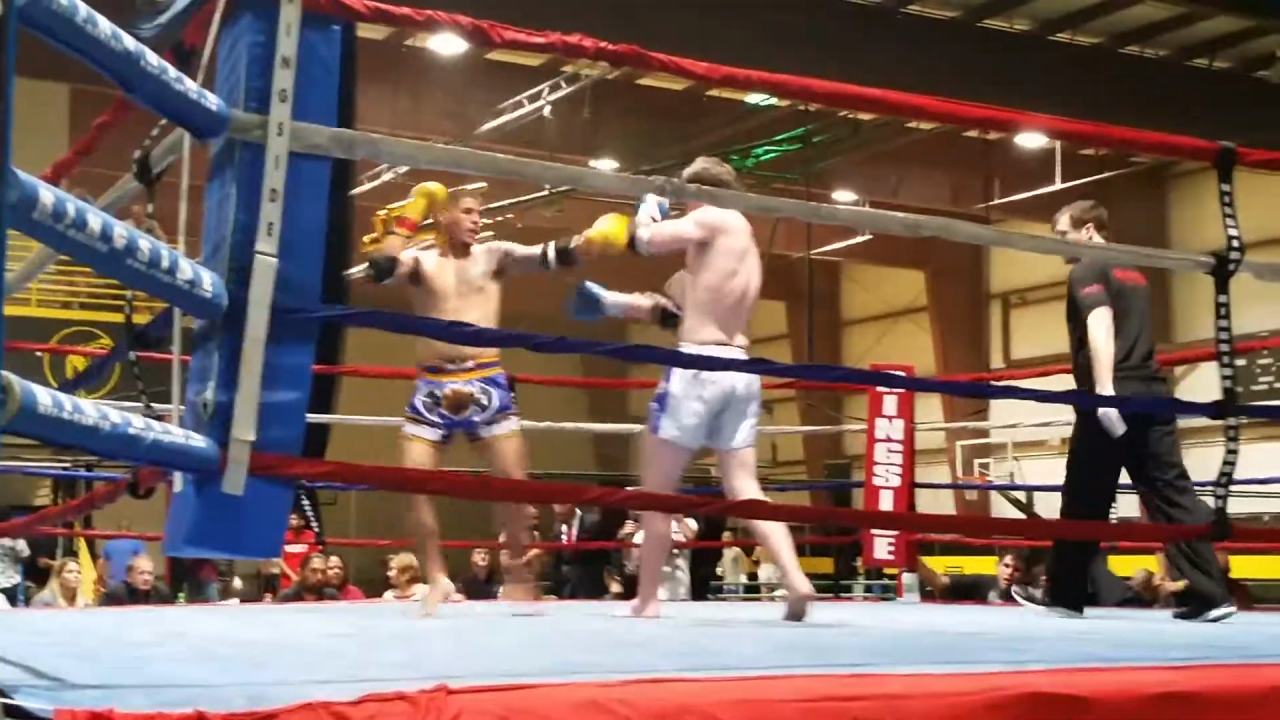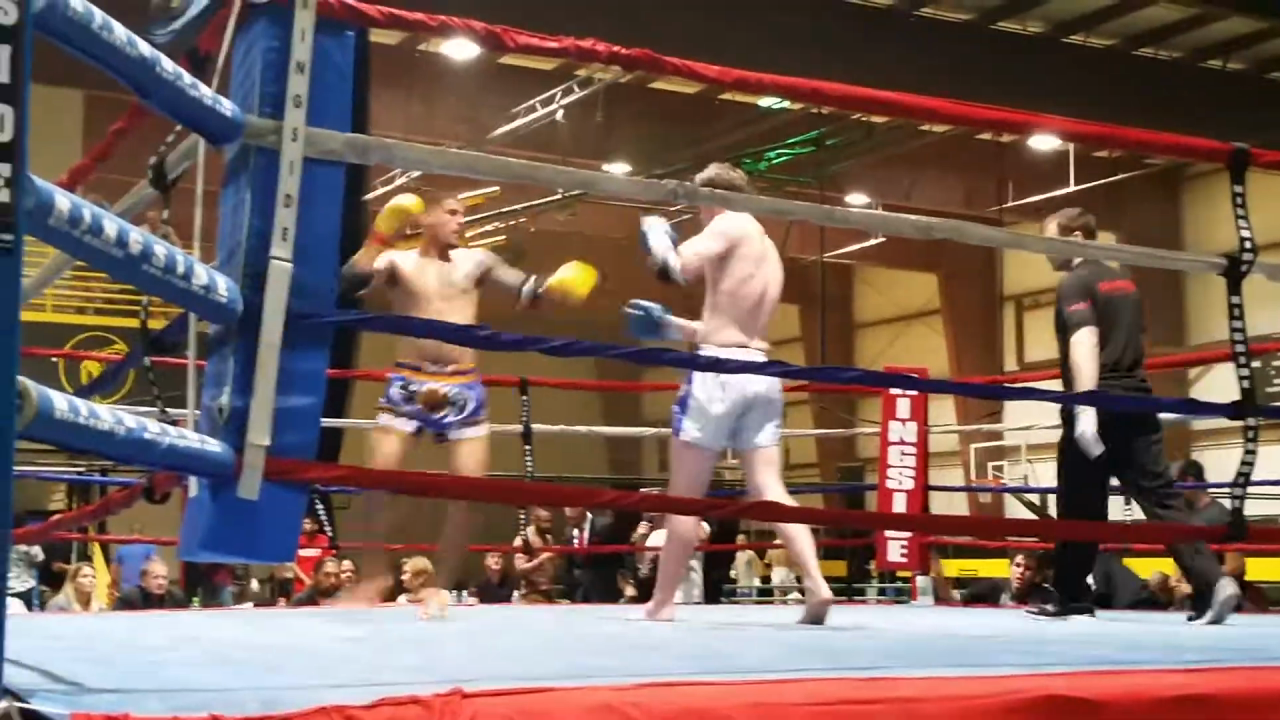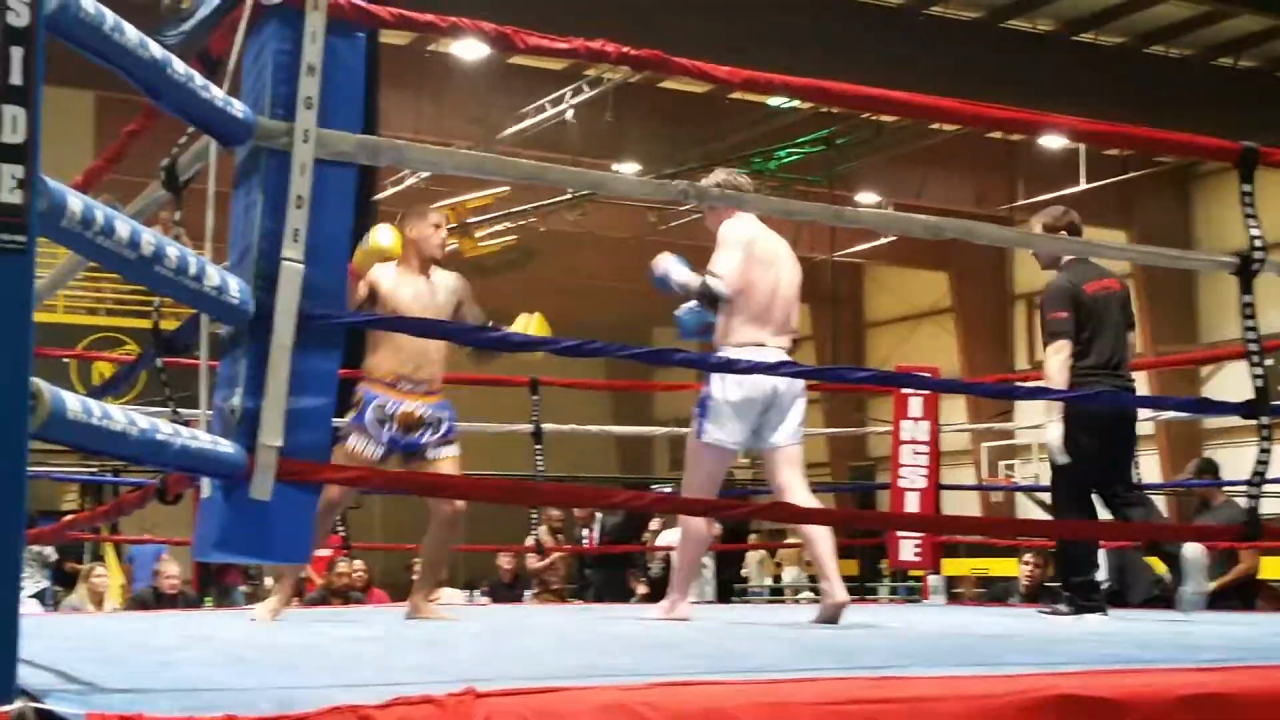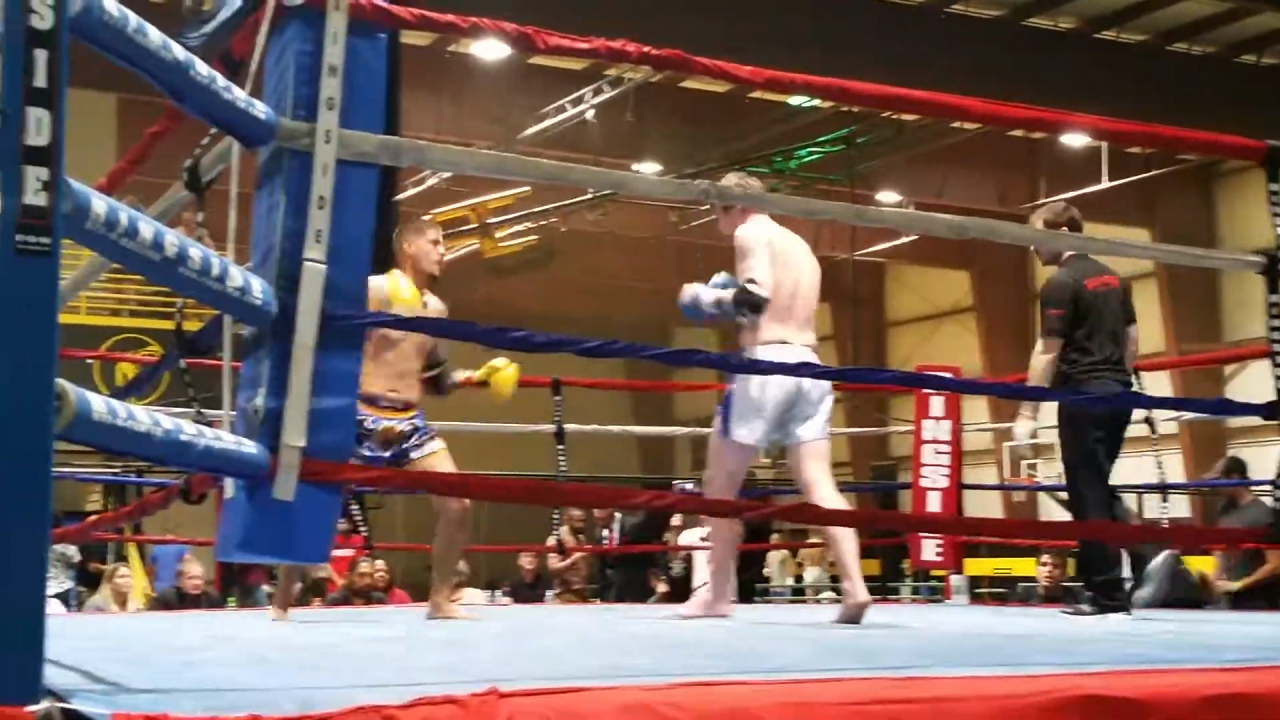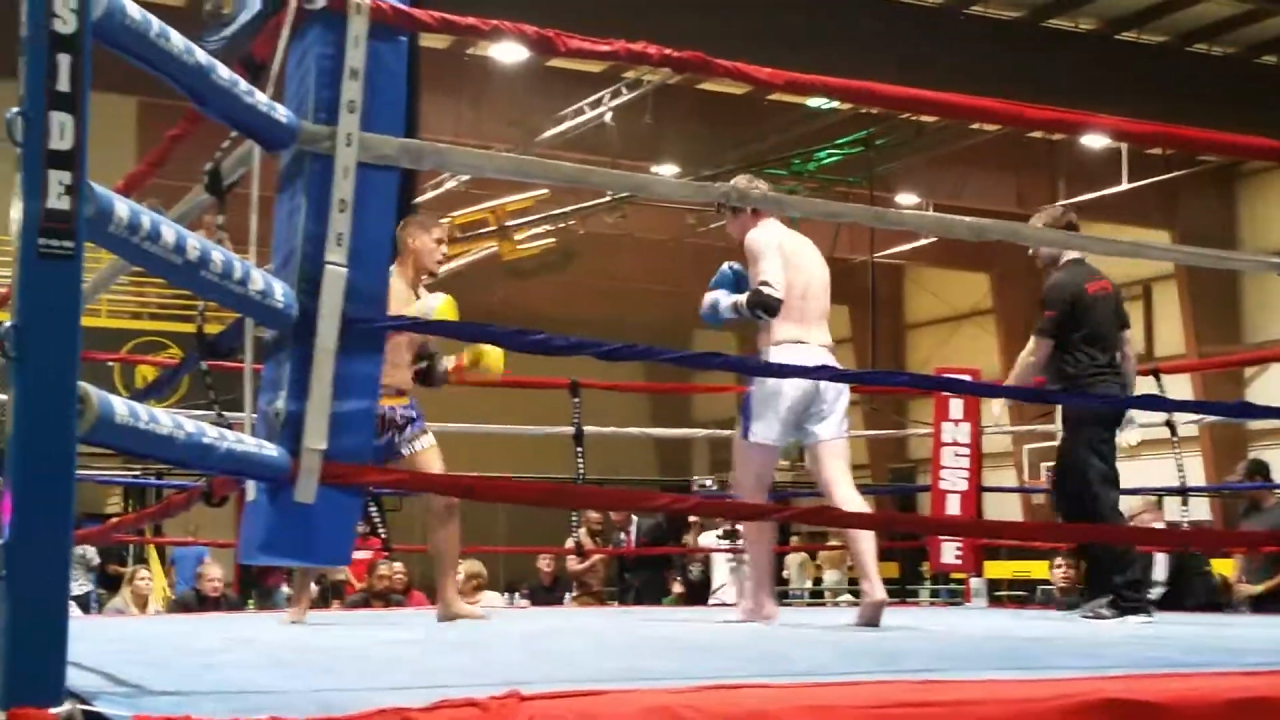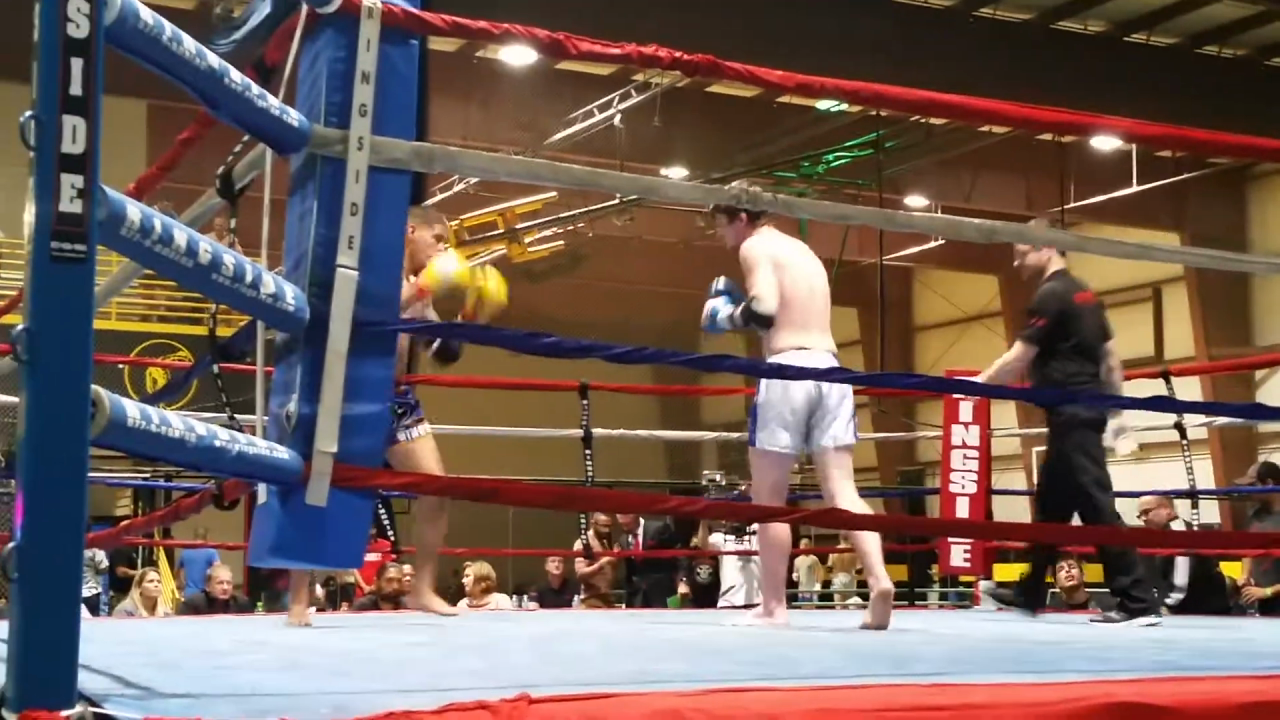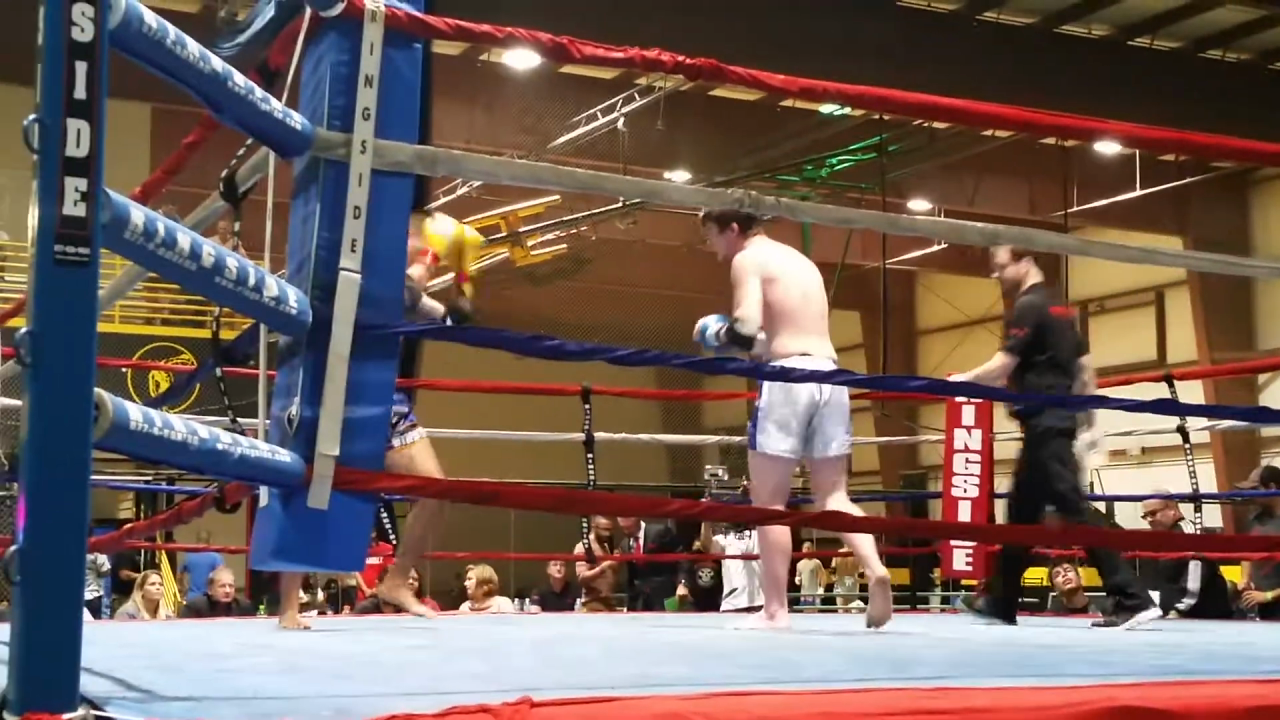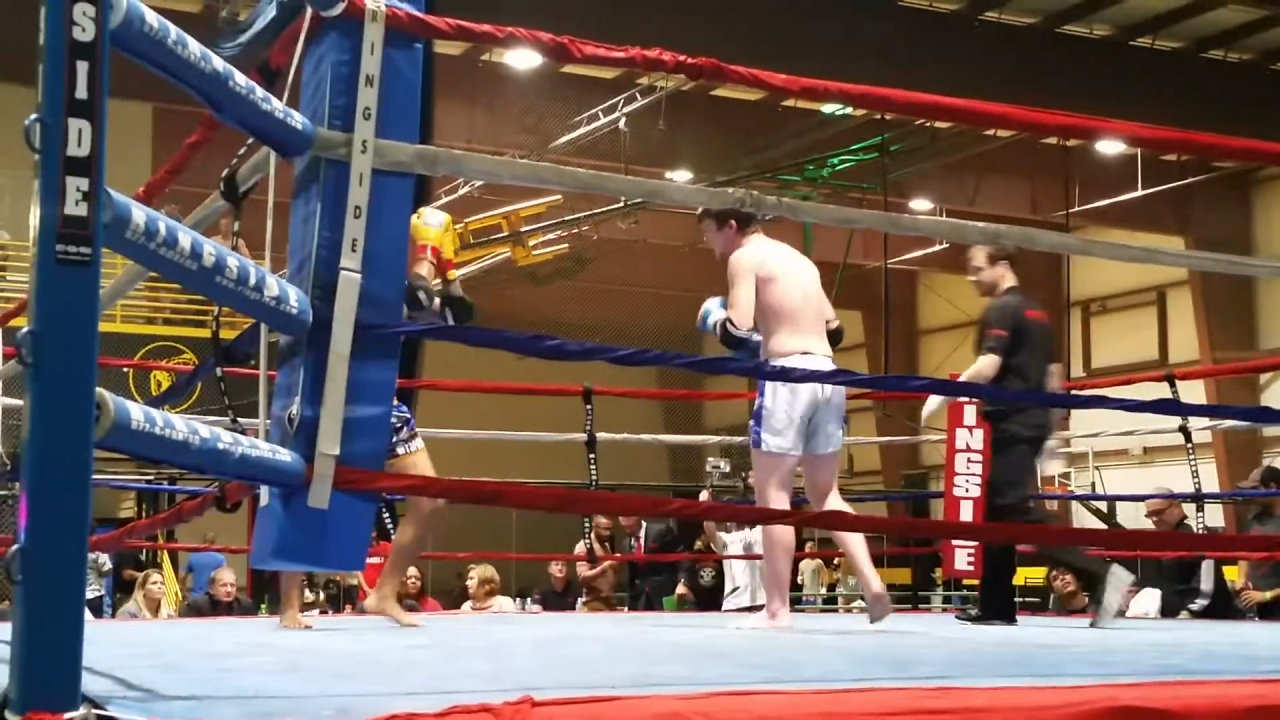
dt=0.1s
person 1, frame 1
left shoulder: (722, 220)
right shoulder: (729, 244)
left elbow: (645, 241)
right elbow: (673, 310)
left wrist: (649, 207)
right wrist: (611, 303)
left hip: (698, 367)
right hip: (740, 371)
left knee: (658, 487)
right knee: (746, 489)
left ankle: (647, 600)
right ankle: (796, 582)
person 1, frame 2
left shoulder: (730, 225)
right shoulder: (767, 250)
left elbow: (675, 269)
left wrist: (655, 234)
right wrist: (669, 324)
left hip: (718, 369)
right hip: (761, 373)
left knee: (685, 492)
right knee: (769, 490)
left ankle: (662, 601)
right ankle: (817, 586)
person 1, frame 3
left shoulder: (737, 231)
right shoulder: (784, 251)
left elbow: (714, 293)
left wrist: (673, 272)
right wrist: (713, 324)
left hip: (739, 368)
right hip: (784, 373)
left knee: (698, 491)
right knee: (793, 491)
left ankle: (676, 600)
right ankle: (834, 587)
person 1, frame 4
left shoulder: (751, 232)
right shoulder: (801, 247)
left elbow: (754, 298)
left wrist: (707, 300)
right wrist: (731, 298)
left hip: (765, 365)
right hip: (808, 367)
left knee: (720, 482)
right knee: (820, 487)
left ankle: (717, 595)
right ankle: (854, 587)
person 1, frame 5
left shoulder: (760, 236)
right shoulder: (808, 248)
left elbow: (769, 300)
left wrist: (726, 303)
right wrist: (745, 287)
left hip: (782, 366)
right hip: (825, 367)
left knee: (752, 487)
right knee: (839, 486)
left ankle: (762, 598)
right ankle: (872, 586)
person 1, frame 6
left shoulder: (756, 247)
right shoulder: (804, 254)
left elbow: (763, 313)
left wrist: (721, 314)
right wrist: (739, 300)
left hip: (786, 374)
right hip: (829, 372)
left knee: (769, 498)
right knee: (844, 493)
left ankle: (773, 606)
right ankle: (879, 584)
person 1, frame 7
left shoulder: (748, 258)
right shoulder: (800, 261)
left elbow: (746, 333)
left wrist: (713, 332)
right wrist: (748, 336)
left hip: (788, 379)
right hip: (829, 377)
left knee: (769, 500)
right knee: (834, 497)
left ankle: (774, 610)
right ankle: (875, 569)
person 1, frame 8
left shoulder: (745, 257)
right shoulder: (799, 261)
left elbow: (736, 335)
right elbow: (834, 330)
left wrist: (714, 315)
left hip: (786, 377)
right hip: (827, 375)
left knee: (773, 496)
right knee: (824, 496)
left ankle: (776, 609)
right ankle: (870, 581)
person 2, frame 1
left shoulder: (495, 255)
right shoulder: (420, 261)
left elbow: (548, 257)
right elbow: (380, 270)
right wrist: (407, 219)
left hip: (487, 383)
right hip: (434, 386)
left knee: (514, 481)
left ankle: (518, 578)
right ankle: (437, 578)
person 2, frame 2
left shoulder: (475, 262)
right shoulder: (398, 262)
left elbow: (527, 291)
right elbow: (352, 285)
left wrist: (561, 285)
right wrist: (382, 234)
left hip: (469, 387)
right hip: (410, 385)
right knee: (380, 475)
left ankle: (440, 587)
person 2, frame 3
left shoulder: (451, 284)
right shoulder: (380, 276)
right wrist: (359, 269)
left hip: (431, 408)
right hip: (381, 403)
left knee: (452, 508)
right knee: (332, 498)
left ankle: (421, 600)
right ankle: (282, 593)
person 2, frame 4
left shoulder: (435, 307)
right shoulder: (372, 289)
left wrist: (482, 375)
right wrist: (380, 322)
left hip: (409, 422)
right hip: (361, 417)
left knee: (458, 506)
left ankle: (442, 600)
right ankle: (283, 599)
person 2, frame 5
left shoulder: (429, 301)
left wrist: (467, 361)
right wrist: (393, 326)
left hip: (401, 410)
left knee: (447, 499)
left ankle: (449, 599)
right ankle: (299, 602)
person 2, frame 6
left shoulder: (417, 286)
left elbow: (445, 353)
left wrist: (475, 312)
right wrist: (422, 288)
left hip: (394, 396)
left ankle: (424, 587)
right ankle: (298, 602)
person 2, frame 7
left shoulder: (405, 287)
left elbow: (457, 321)
right elbow: (405, 295)
left wrist: (462, 269)
right wrist: (433, 253)
left hip: (388, 399)
left ankle: (396, 584)
right ankle: (289, 608)
person 2, frame 8
left shoulder: (405, 292)
left elbow: (460, 315)
right elbow: (415, 292)
left wrist: (446, 263)
right wrist: (428, 249)
left hip: (386, 405)
left knee: (428, 503)
left ankle: (384, 596)
right ankle: (289, 608)
person 3, frame 1
left shoulder: (1085, 272)
right shoulder: (1135, 275)
left elbow: (1099, 326)
left wrist: (1104, 388)
left hip: (1113, 400)
right hip: (1153, 394)
left knee: (1083, 499)
right knee: (1171, 493)
left ankle: (1065, 593)
right ankle: (1208, 593)
person 3, frame 2
left shoulder: (1073, 284)
right shoulder: (1125, 282)
left elbow: (1084, 343)
left wrist: (1084, 407)
left hip: (1100, 407)
right hip: (1138, 402)
left knee: (1076, 502)
right knee: (1160, 497)
left ankle: (1070, 598)
right ankle: (1211, 579)
person 3, frame 3
left shoulder: (1060, 286)
right shoulder: (1114, 281)
left elbow: (1059, 355)
right elbow: (1130, 343)
left wrist: (1052, 419)
left hip: (1085, 403)
right hip: (1122, 399)
left knee: (1073, 501)
right knee: (1122, 493)
left ankle: (1083, 595)
right ankle: (1178, 553)
person 3, frame 4
left shoulder: (1061, 282)
right shoulder: (1110, 277)
left elbow: (1048, 354)
right elbow: (1132, 341)
left wrist: (1026, 413)
left hip: (1085, 398)
right hip: (1115, 393)
left knee: (1087, 497)
right knee: (1097, 492)
left ankle: (1108, 594)
right ankle: (1142, 552)
person 3, frame 5
left shoulder: (1060, 285)
right shoulder: (1103, 282)
left elbow: (1038, 352)
right elbow: (1127, 346)
left wrist: (1003, 395)
right wrist: (1126, 395)
left hip: (1086, 400)
right hip: (1111, 396)
left knee: (1097, 498)
right knee: (1066, 494)
left ankle: (1130, 599)
person 3, frame 6
left shoulder: (1050, 295)
right shoulder: (1084, 294)
left elbow: (1020, 357)
right elbow: (1110, 354)
left wrist: (982, 381)
right wrist: (1116, 410)
left hip: (1070, 413)
right hip: (1088, 408)
left knee: (1095, 506)
right knee: (1050, 504)
left ankle: (1138, 602)
right ankle: (1030, 593)
person 3, frame 7
left shoulder: (1028, 307)
right shoulder: (1060, 309)
left elbow: (1002, 368)
right elbow: (1084, 370)
left wrist: (961, 382)
right wrist: (1088, 425)
left hip: (1045, 422)
right hip: (1060, 419)
left knee: (1074, 511)
right knee: (1022, 512)
left ankle: (1133, 600)
right ankle: (1000, 601)
person 3, frame 8
left shoulder: (1001, 310)
right shoulder: (1036, 312)
left elbow: (988, 368)
right elbow: (1053, 376)
left wrist: (941, 397)
right wrist: (1051, 427)
left hip: (1013, 424)
right hip: (1034, 422)
left knee: (1018, 514)
right knee: (999, 512)
left ankle: (1103, 575)
right ankle: (995, 604)
